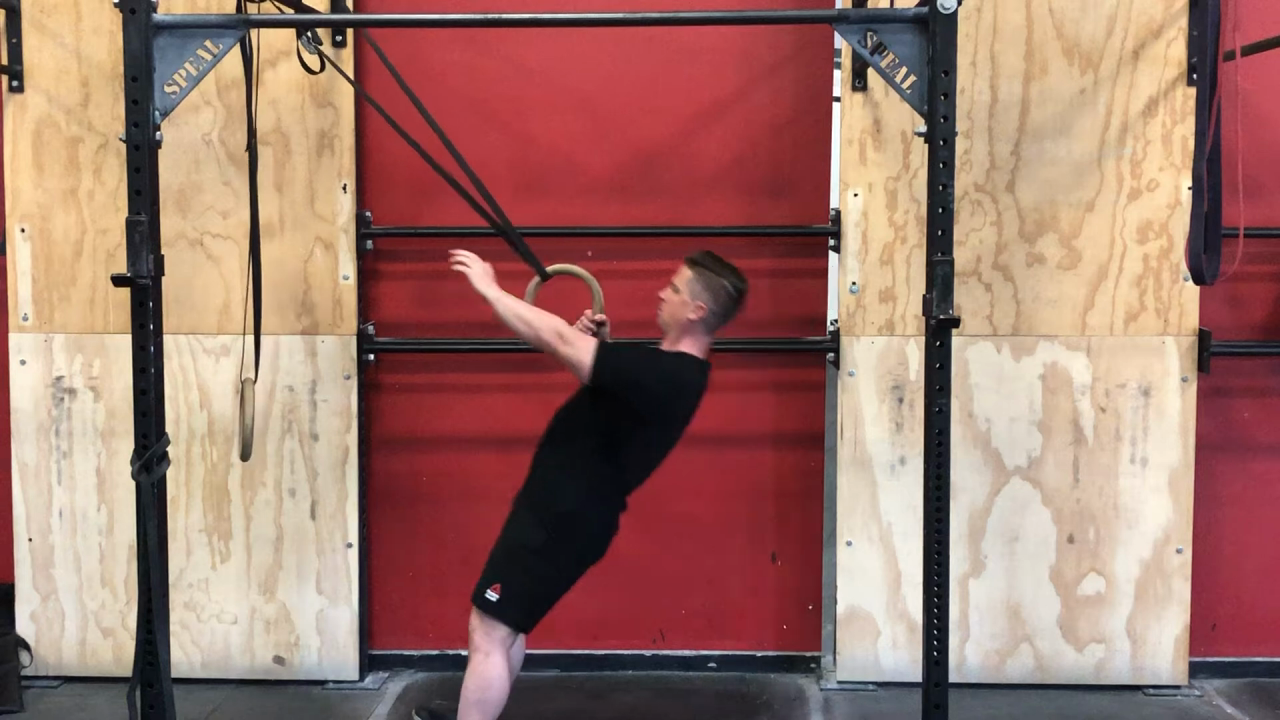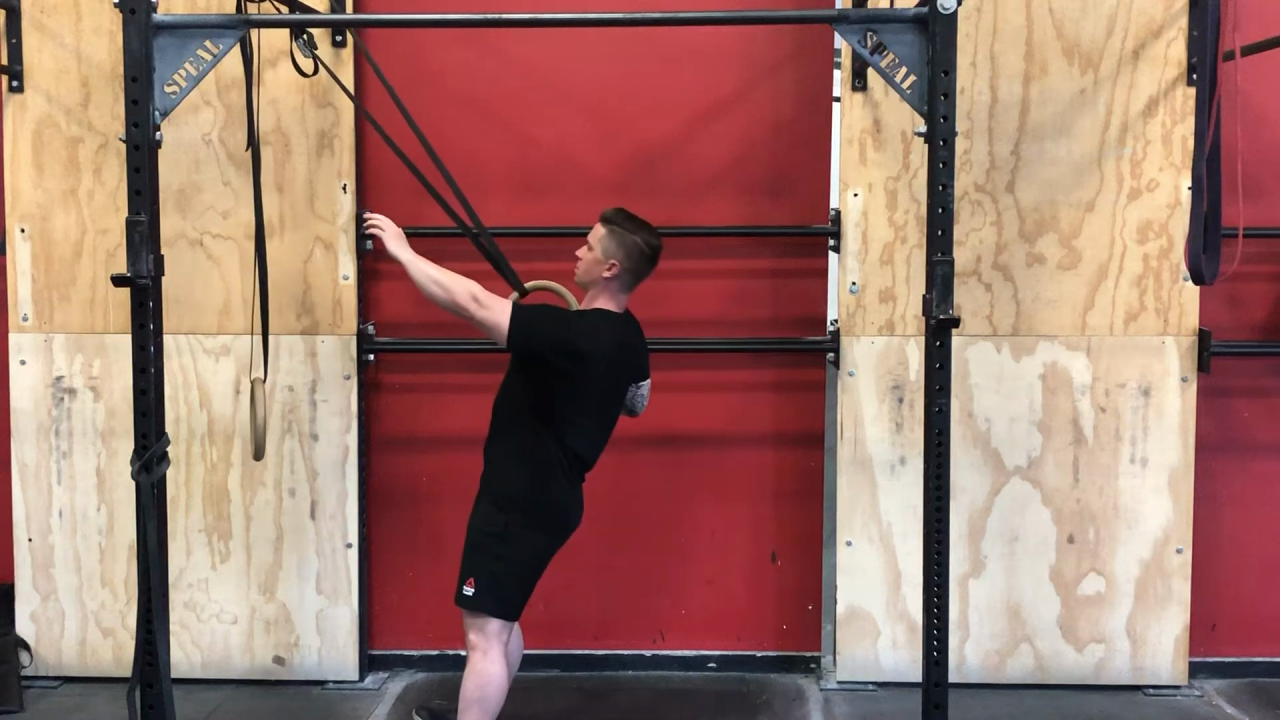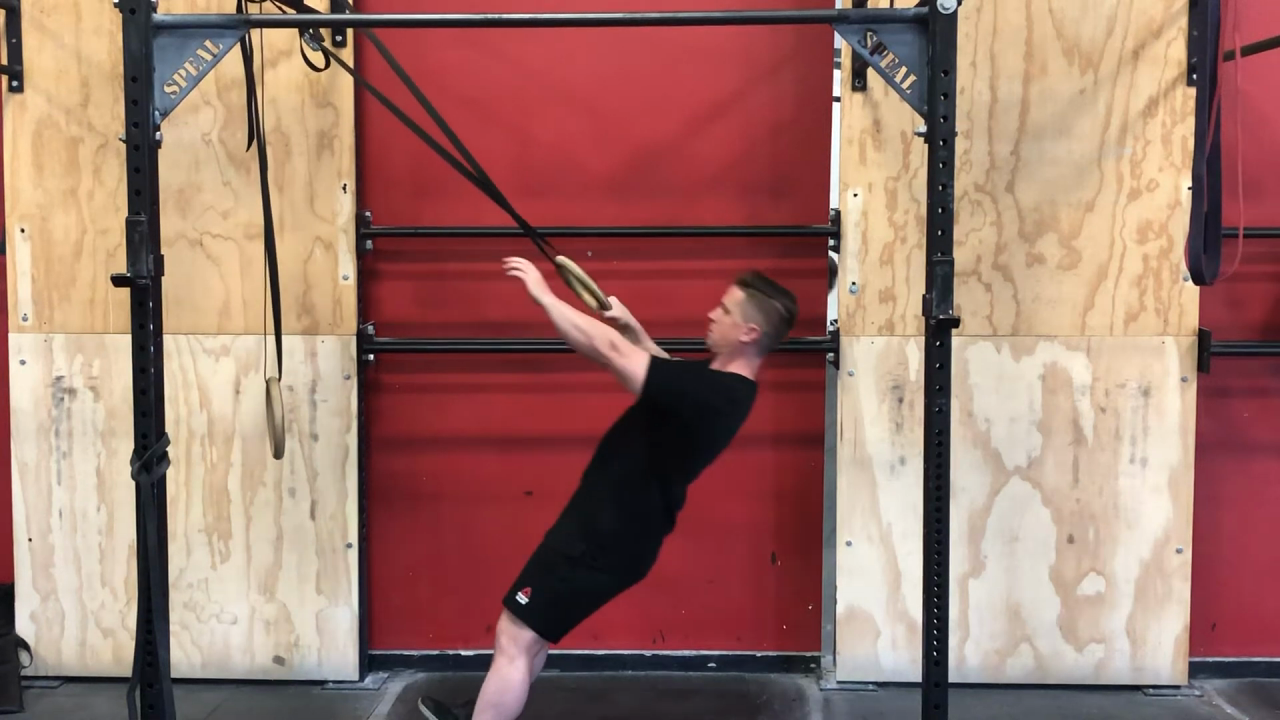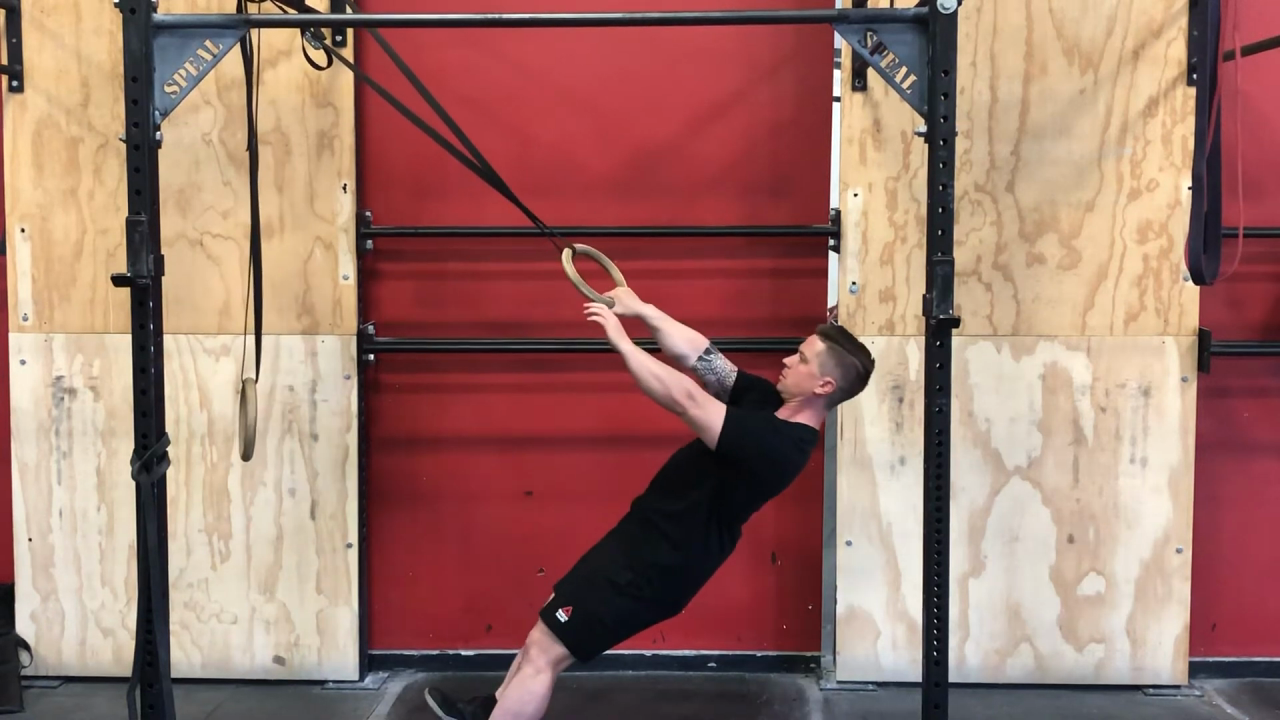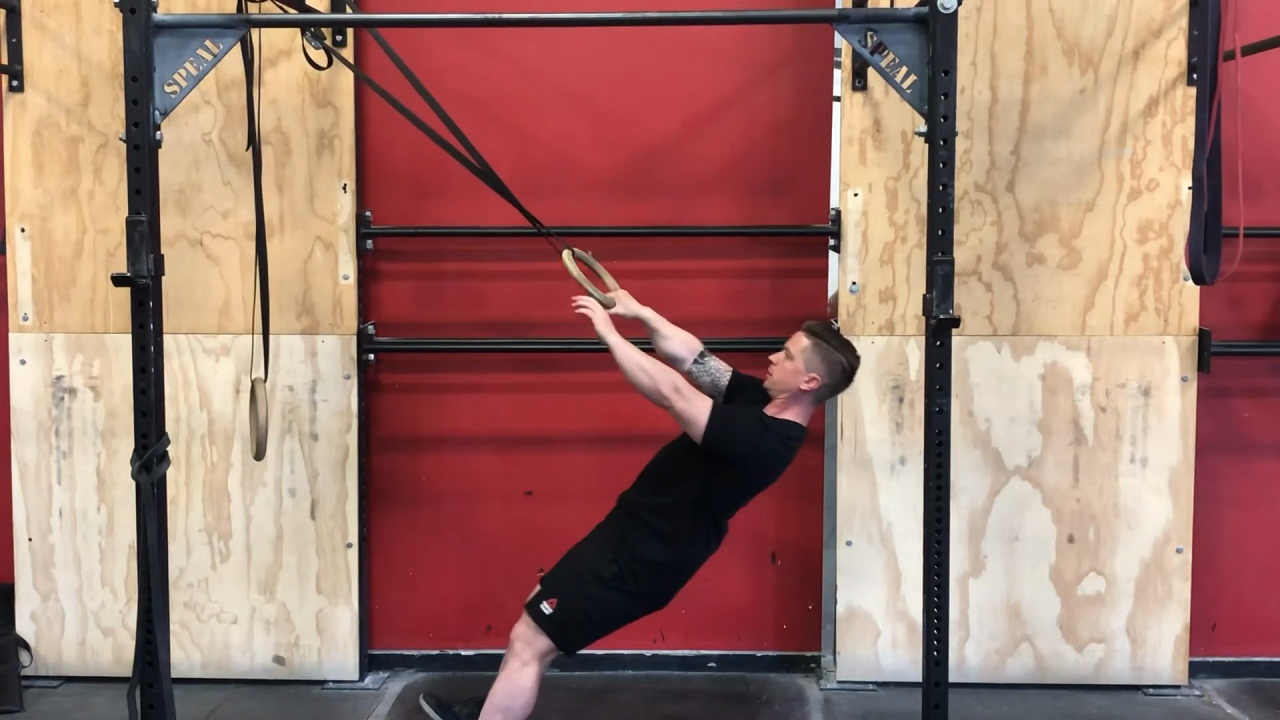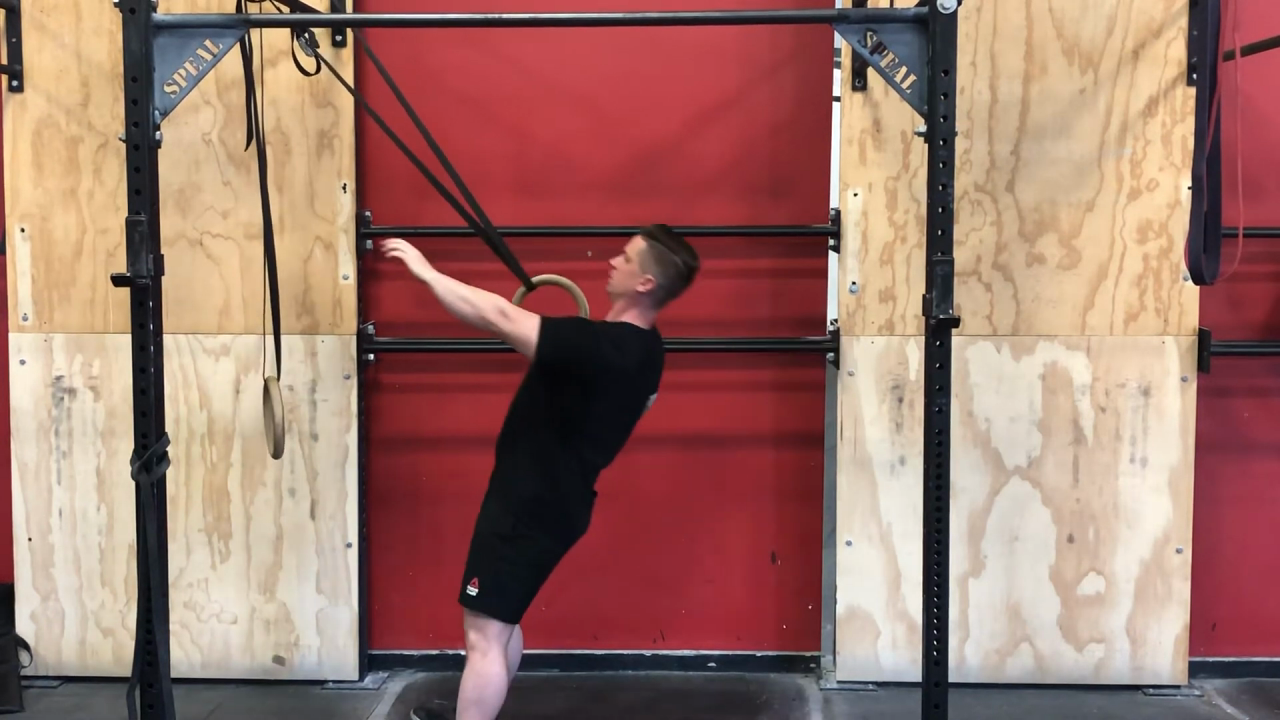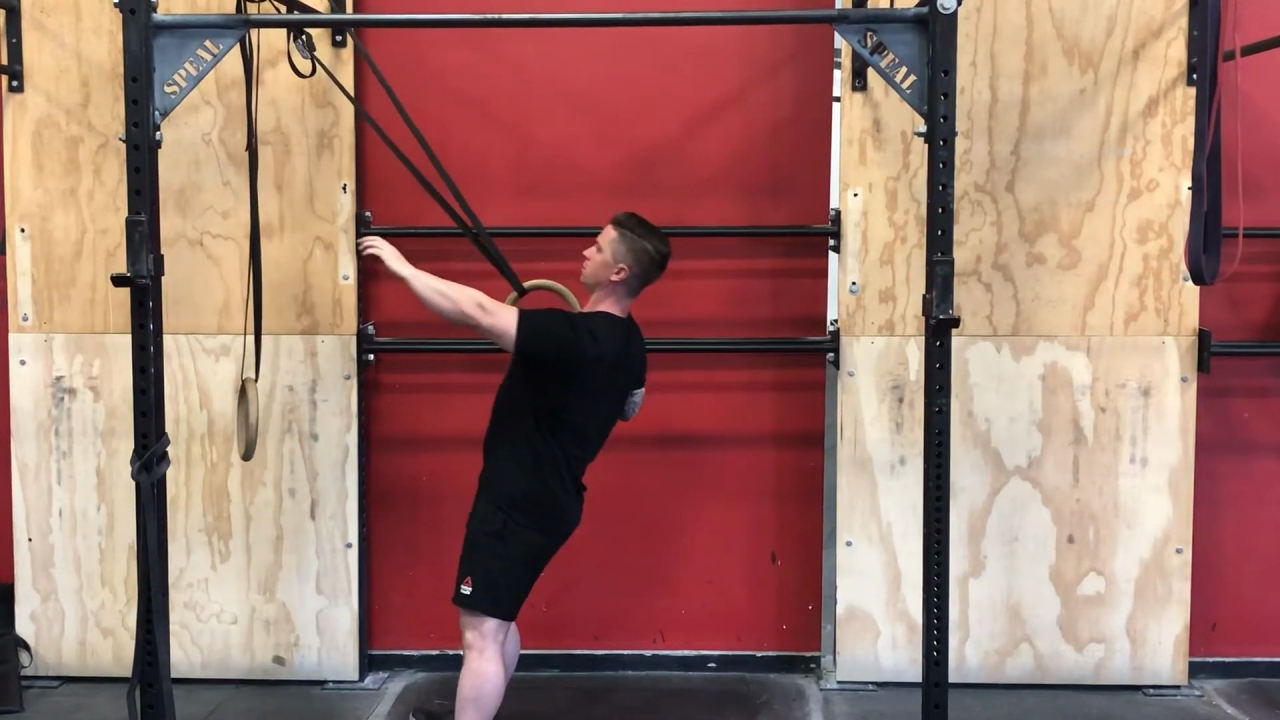
dt=0.7s
person 1, frame 1
left shoulder: (664, 376)
right shoulder: (677, 366)
left elbow: (559, 340)
left wrist: (489, 288)
right wrist: (604, 342)
left hip: (561, 518)
right hip: (565, 508)
left knee: (489, 633)
right knee: (504, 625)
person 1, frame 2
left shoulder: (575, 334)
right shoulder: (625, 336)
left elbow: (473, 302)
right elbow: (636, 403)
left wrist: (403, 251)
left hip: (523, 501)
right hip: (542, 495)
left knee: (485, 632)
right knee: (500, 621)
person 1, frame 3
left shoulder: (710, 395)
right shoulder: (723, 383)
left elbow: (609, 351)
right elbow: (665, 372)
left wrist: (543, 294)
right wrist: (629, 324)
left hip: (606, 536)
right hip: (615, 524)
left knee: (515, 638)
right knee: (533, 626)
person 1, frame 4
left shoulder: (779, 446)
right shoulder: (769, 403)
left elbow: (685, 400)
right elbow: (699, 355)
left wrist: (620, 340)
right wrist: (640, 310)
left hip: (653, 564)
right hip: (647, 538)
left knee: (543, 651)
right knee: (552, 618)
person 1, frame 5
left shoulder: (765, 440)
right shoulder: (761, 404)
left elbow: (673, 393)
right elbow: (694, 359)
left wrist: (610, 334)
right wrist: (640, 313)
left hip: (642, 556)
right hip: (636, 533)
left knee: (528, 643)
right knee: (537, 617)
person 1, frame 6
left shoulder: (601, 347)
right shoulder: (641, 346)
left elbow: (501, 317)
left wrist: (425, 270)
left hip: (531, 503)
right hip: (552, 499)
left knee: (486, 633)
right knee: (502, 622)
person 1, frame 7
left shoulder: (577, 337)
right shoulder: (624, 341)
left elbow: (477, 311)
right elbow: (629, 408)
left wrist: (403, 267)
left hip: (520, 502)
right hip: (543, 497)
left knee: (481, 633)
right knee: (499, 622)
